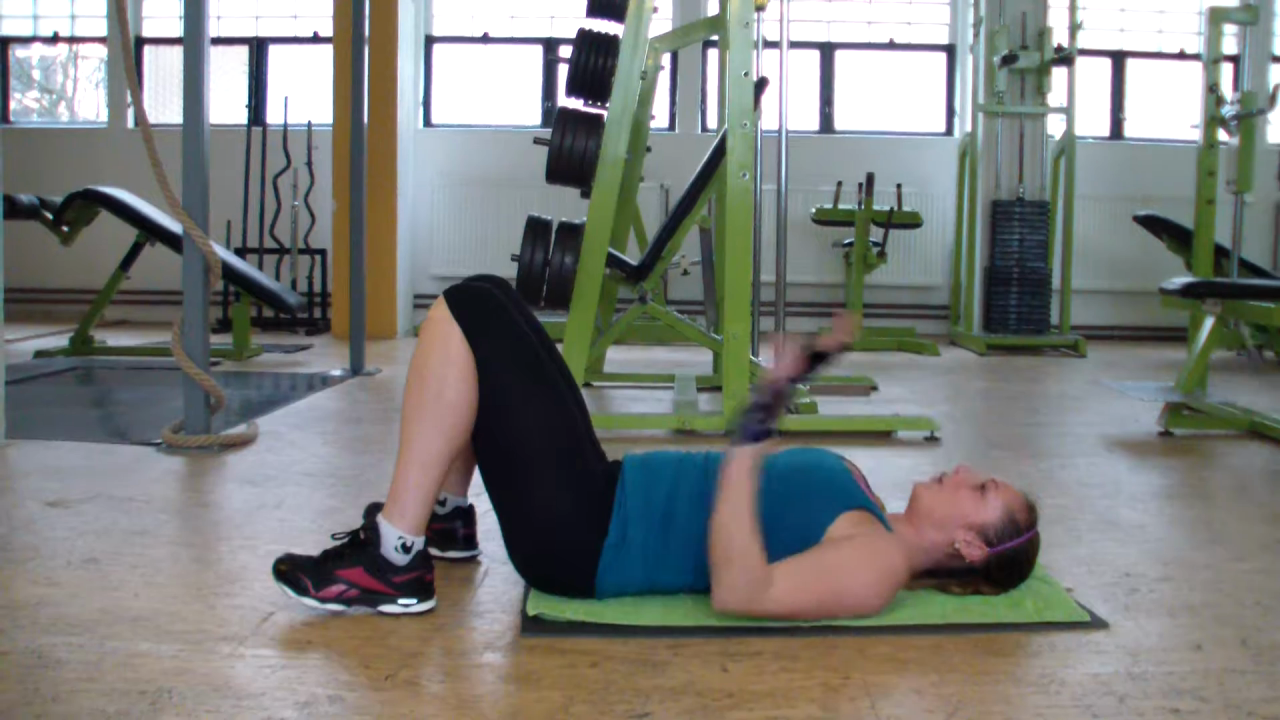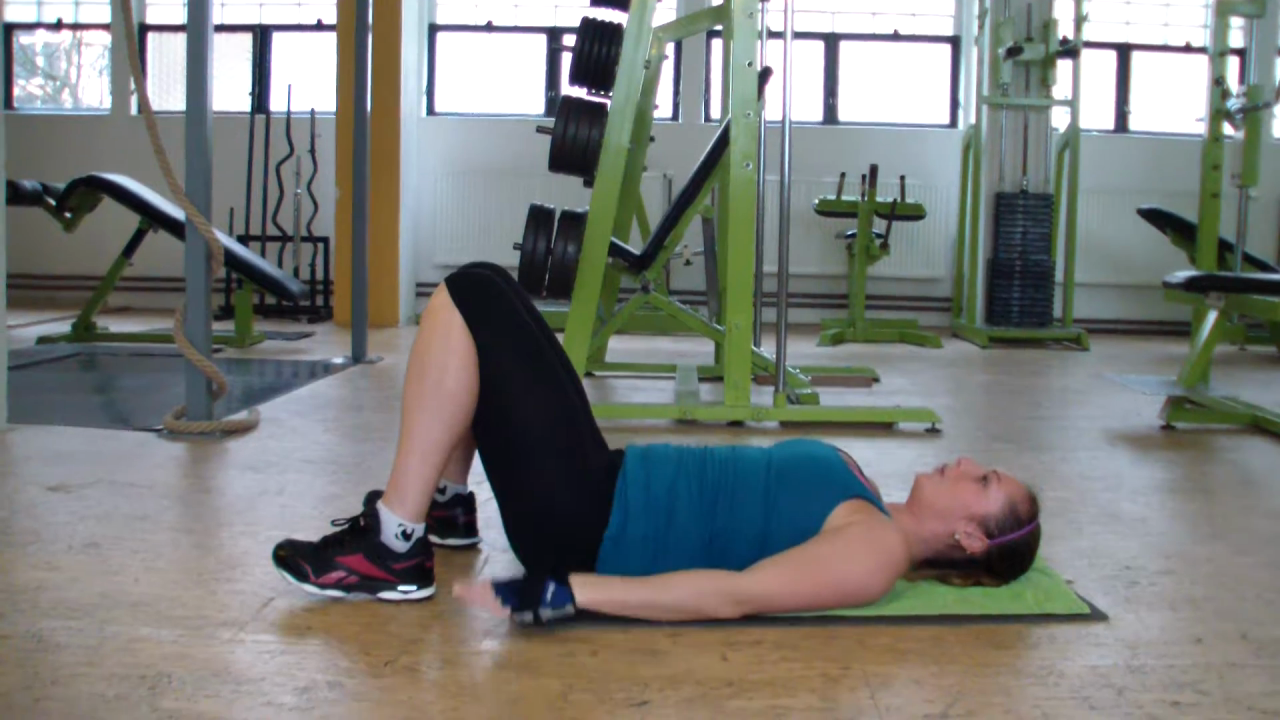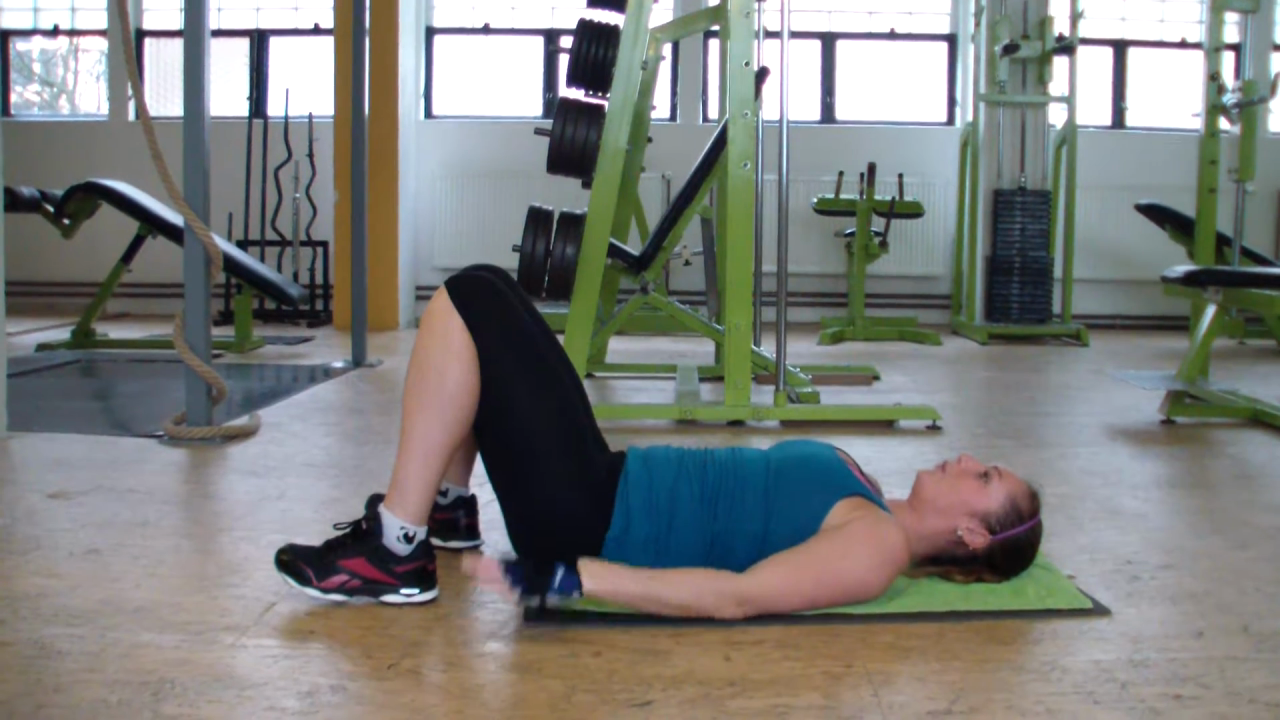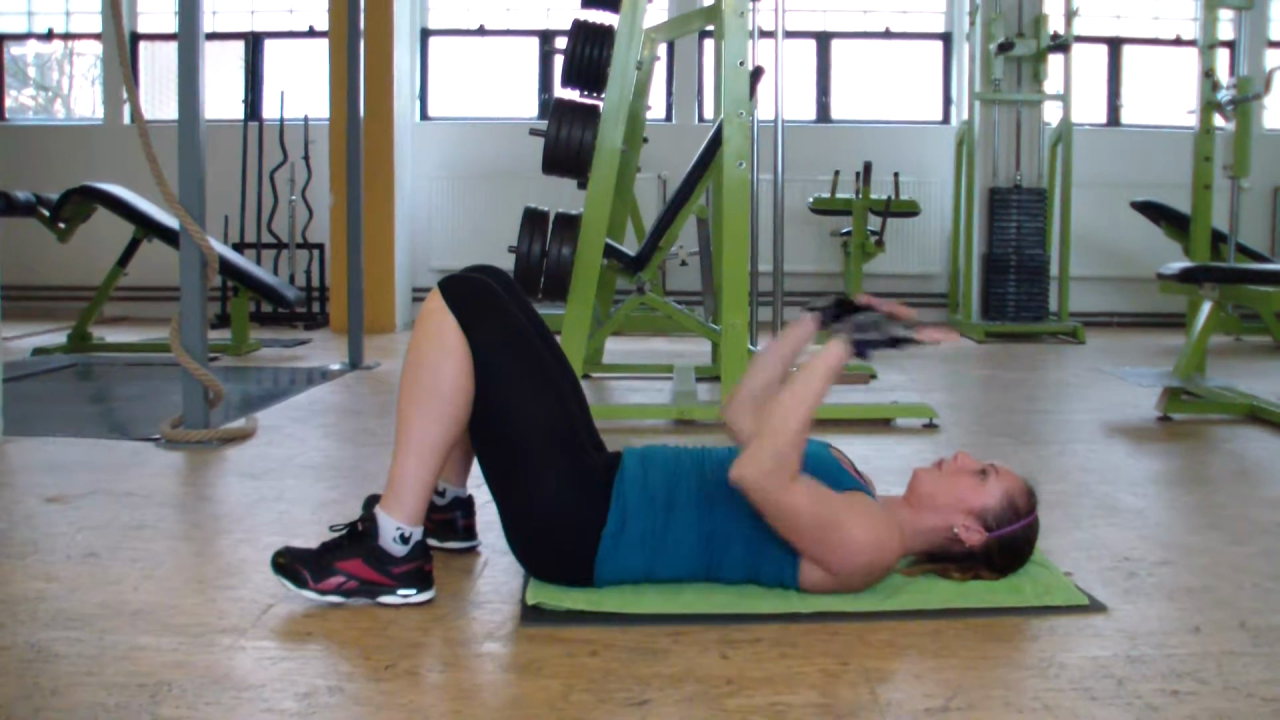
dt=0.4s
person 1, frame 1
left shoulder: (877, 566)
right shoulder: (865, 518)
left elbow: (738, 589)
left wrist: (750, 445)
right wrist: (783, 380)
left hip: (582, 541)
right hip: (608, 504)
left knee: (465, 315)
right knee: (482, 300)
left ankle: (393, 564)
right ankle: (444, 520)
person 1, frame 2
left shoulder: (874, 555)
right shoulder: (863, 506)
left elbow: (733, 594)
left wrist: (566, 591)
left hip: (583, 523)
right hip: (608, 490)
left knee: (467, 301)
right knee: (481, 290)
left ankle: (393, 551)
right ankle: (444, 508)
person 1, frame 3
left shoulder: (876, 551)
right shoulder: (866, 504)
left elbow: (735, 593)
left wrist: (572, 575)
left hip: (581, 521)
right hip: (603, 491)
left knee: (465, 303)
right knee: (483, 290)
left ankle: (394, 553)
right ankle: (446, 511)
person 1, frame 4
left shoulder: (866, 545)
right shoulder: (856, 501)
left elbow: (754, 470)
right elbow: (744, 413)
left wrist: (829, 354)
right wrist: (820, 323)
left hip: (579, 531)
right hip: (603, 495)
left knee: (460, 305)
right knee: (481, 289)
left ankle: (391, 553)
right ankle: (443, 510)
